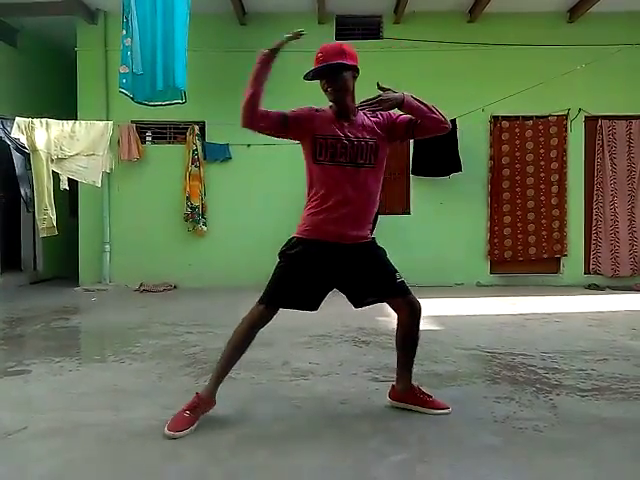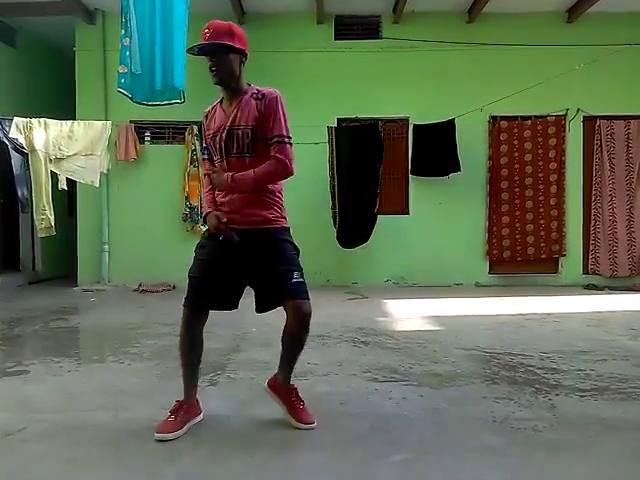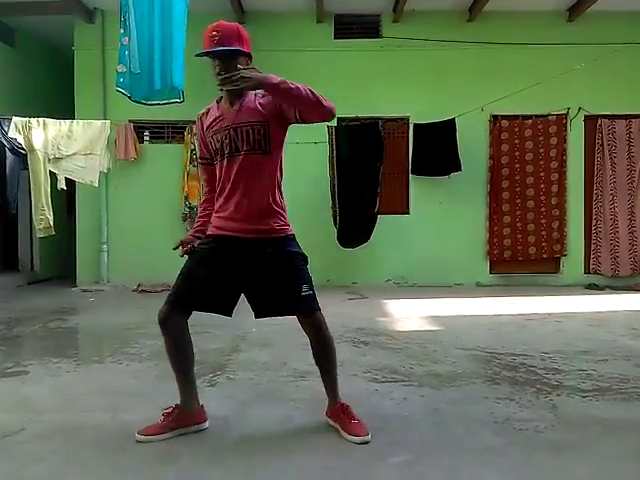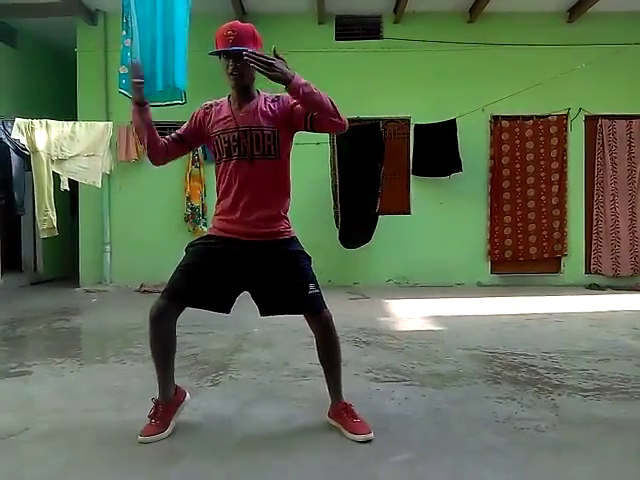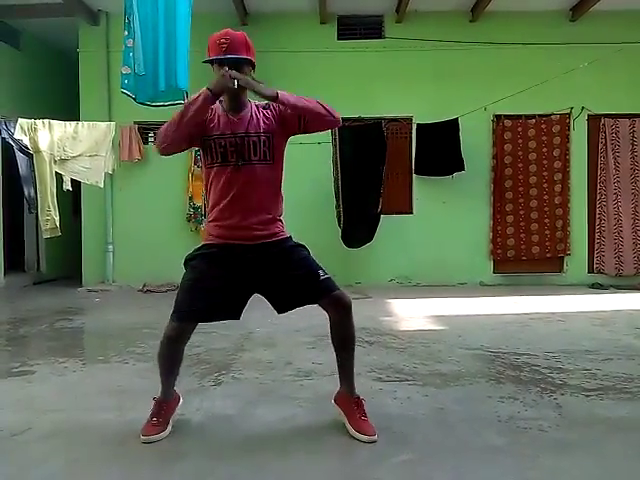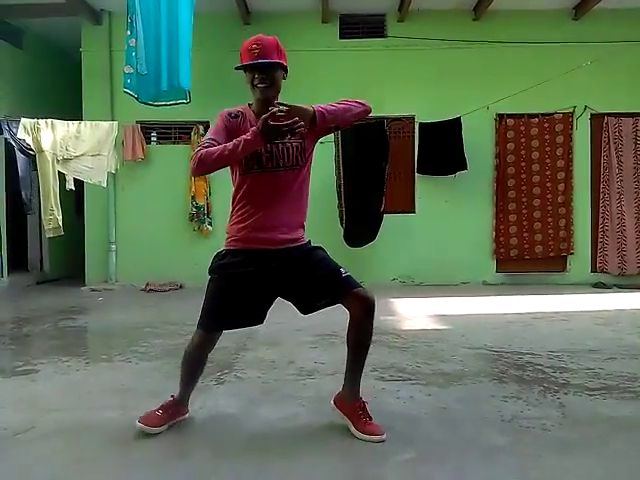
dt=0.4s
person 1, frame 1
left shoulder: (383, 122)
right shoulder: (310, 120)
left elbow: (441, 127)
right elbow: (251, 119)
left wrist: (403, 99)
right wrist: (265, 61)
left hip: (359, 244)
right hip: (312, 241)
left knee: (410, 307)
right knee: (261, 313)
left ankle: (404, 388)
right ankle: (207, 395)
person 1, frame 2
left shoulder: (267, 100)
right shoulder: (210, 117)
left elbow: (284, 165)
left wrist: (231, 180)
right wrist: (211, 212)
left hip: (268, 231)
right hip: (224, 233)
left knee: (300, 310)
right knee: (192, 314)
left ankle: (284, 384)
right ankle: (189, 403)
person 1, frame 3
left shoulder: (270, 103)
right shoulder: (206, 119)
left elbow: (325, 111)
left wrist: (268, 81)
right wrist: (198, 231)
left hip: (272, 239)
right hip: (220, 240)
left knee: (313, 320)
right knee: (169, 316)
left ankle: (337, 406)
right ankle: (190, 409)
person 1, frame 4
left shoulder: (284, 106)
right shoulder: (208, 115)
left elbow: (337, 124)
right elbow: (159, 155)
left wrist: (292, 81)
right wrist: (140, 106)
left hip: (277, 243)
right hip: (225, 240)
left knee: (321, 319)
right knee: (162, 312)
left ankle: (340, 407)
right ankle: (168, 398)
person 1, frame 5
left shoulder: (275, 113)
right shoulder: (203, 115)
left elbow: (331, 121)
right elbow: (162, 145)
left wrist: (270, 94)
right wrist: (207, 95)
left hip: (273, 243)
right hip: (220, 248)
left knee: (339, 304)
right knee: (177, 330)
left ankle: (348, 397)
right ankle: (166, 399)
person 1, frame 6
left shoulder: (304, 121)
right shoulder: (231, 120)
left elbow: (362, 108)
right elbow: (198, 165)
left wrist: (311, 115)
right wrist: (257, 136)
left hip: (295, 249)
right hip: (243, 253)
left knee: (363, 303)
right knee: (206, 336)
left ankle: (350, 397)
right ankle: (179, 403)
